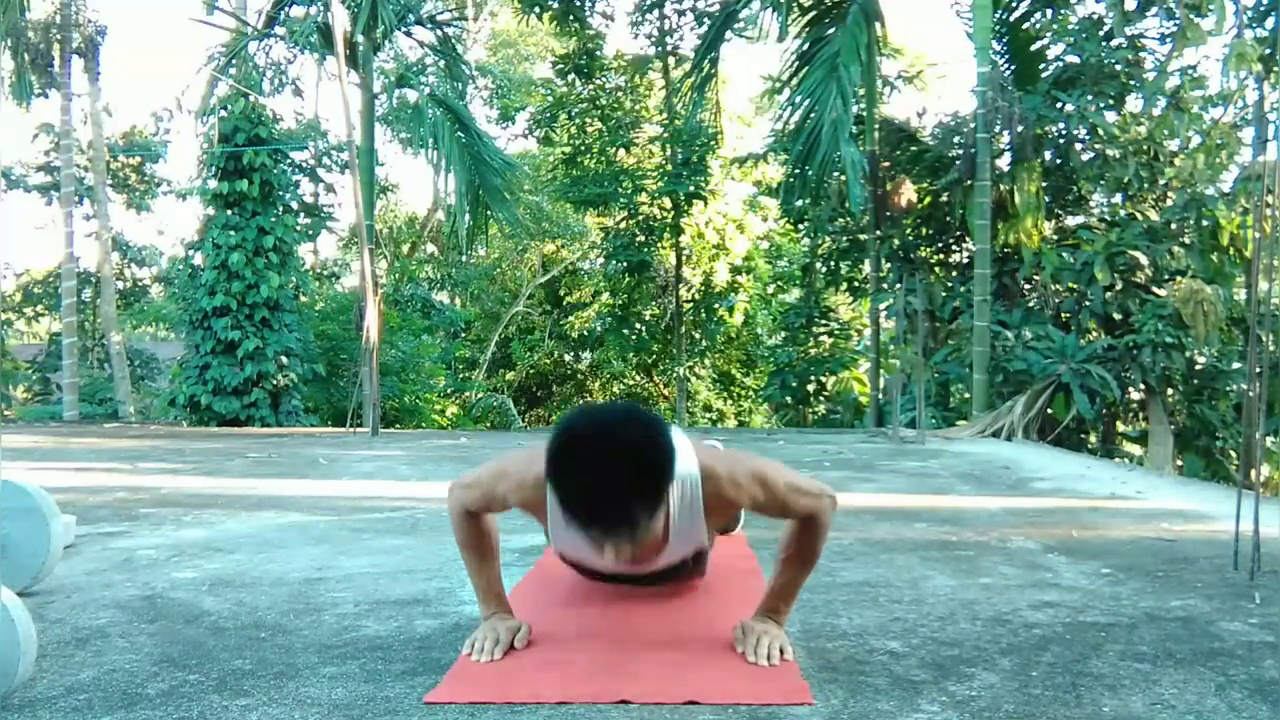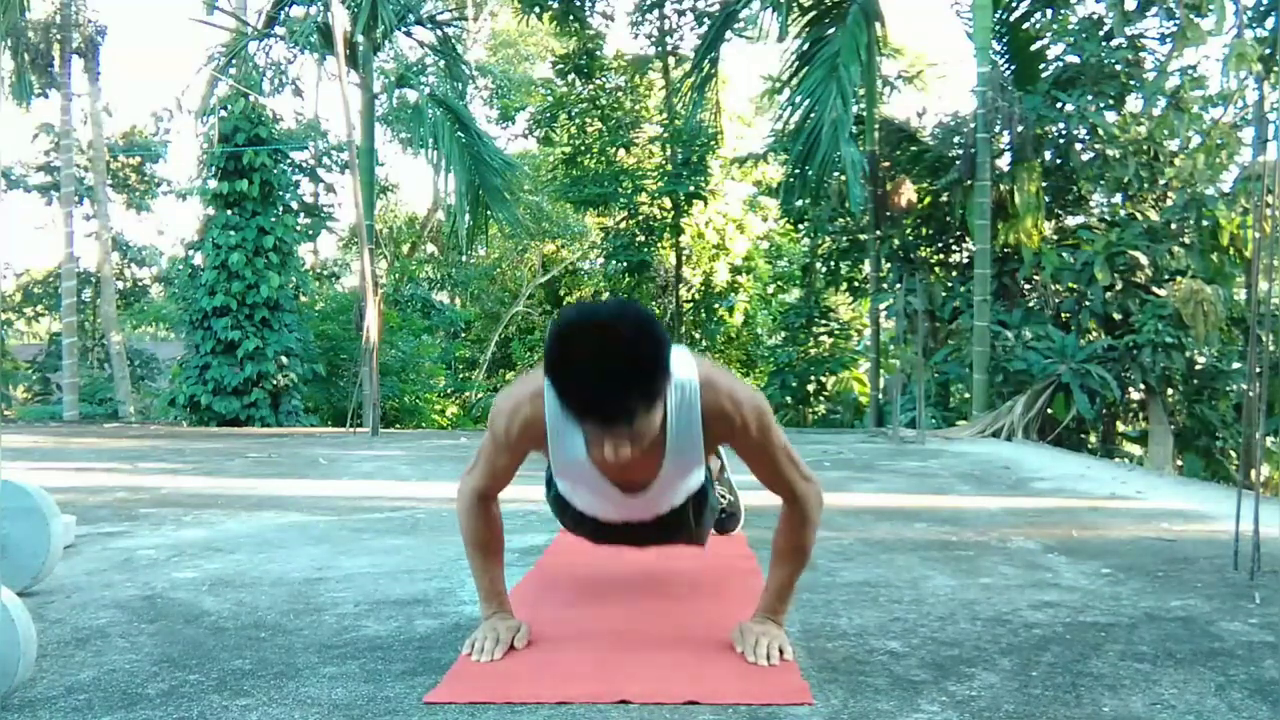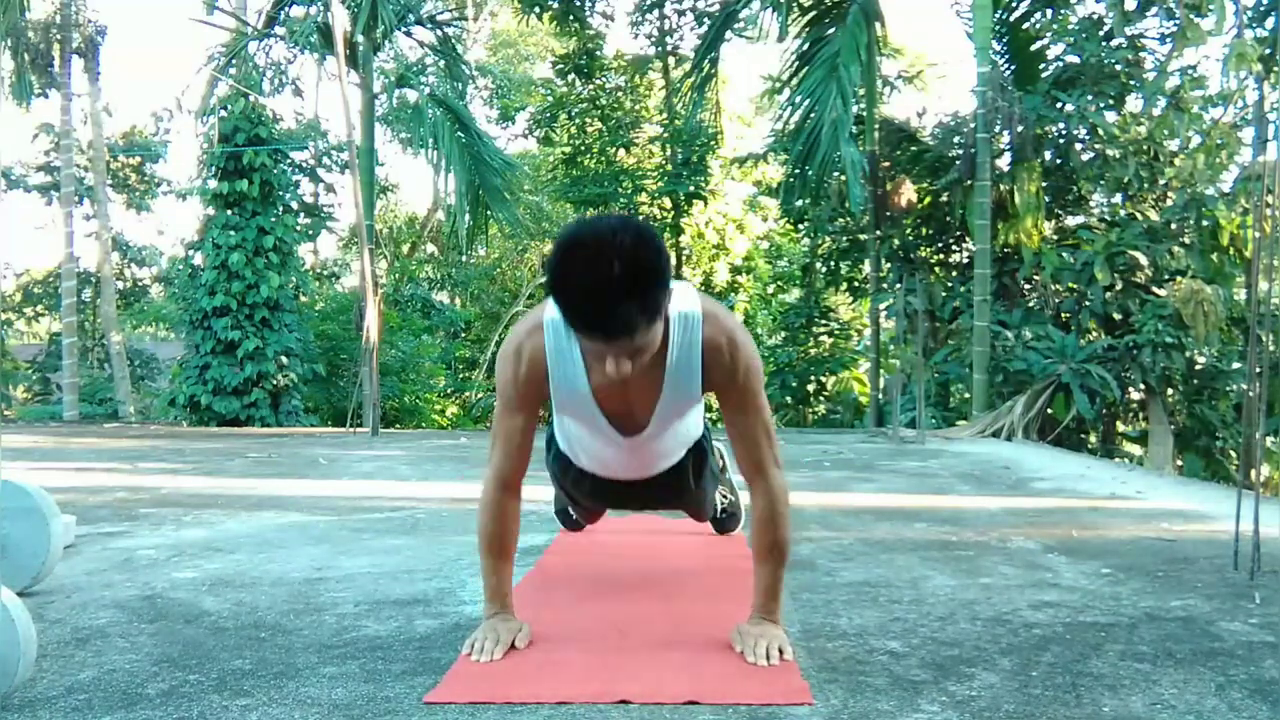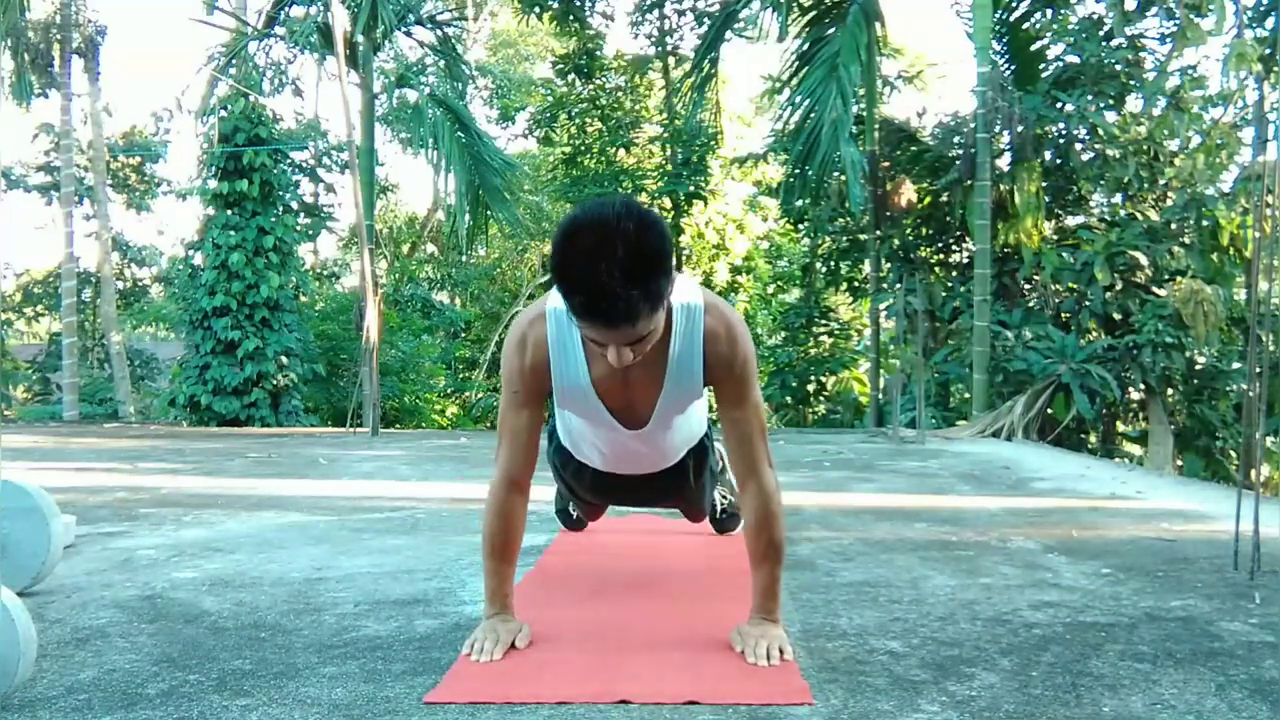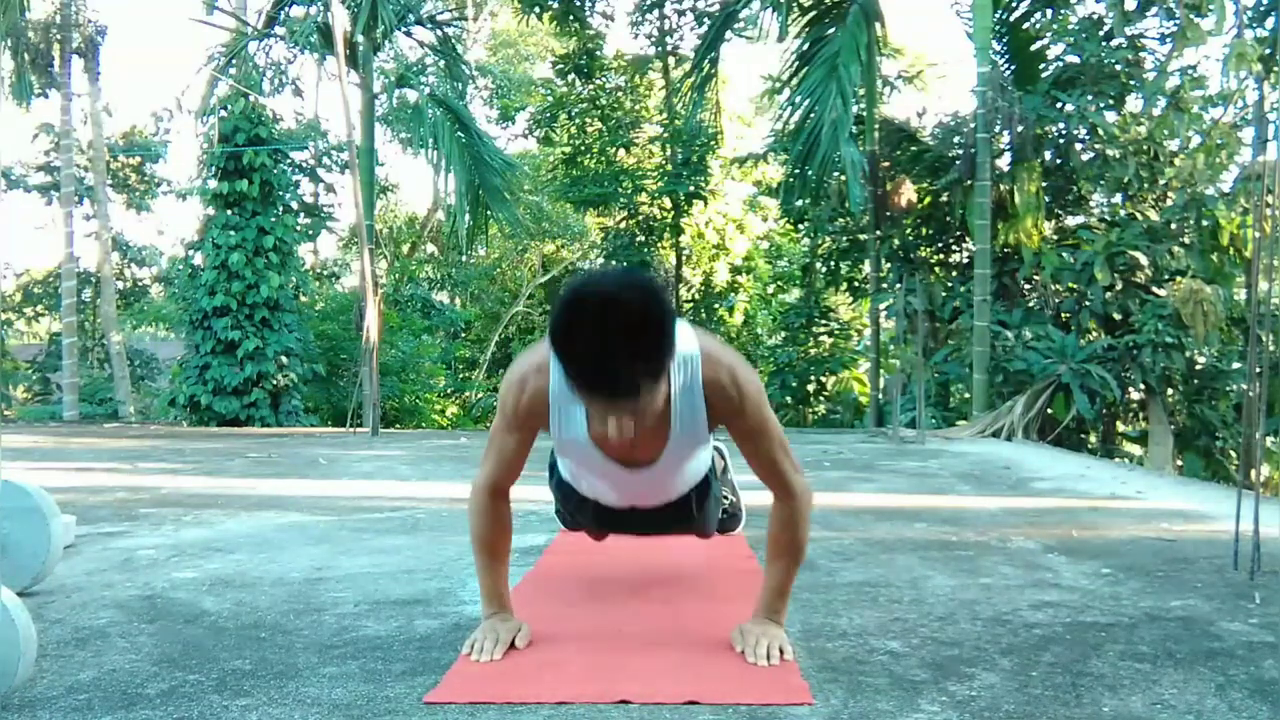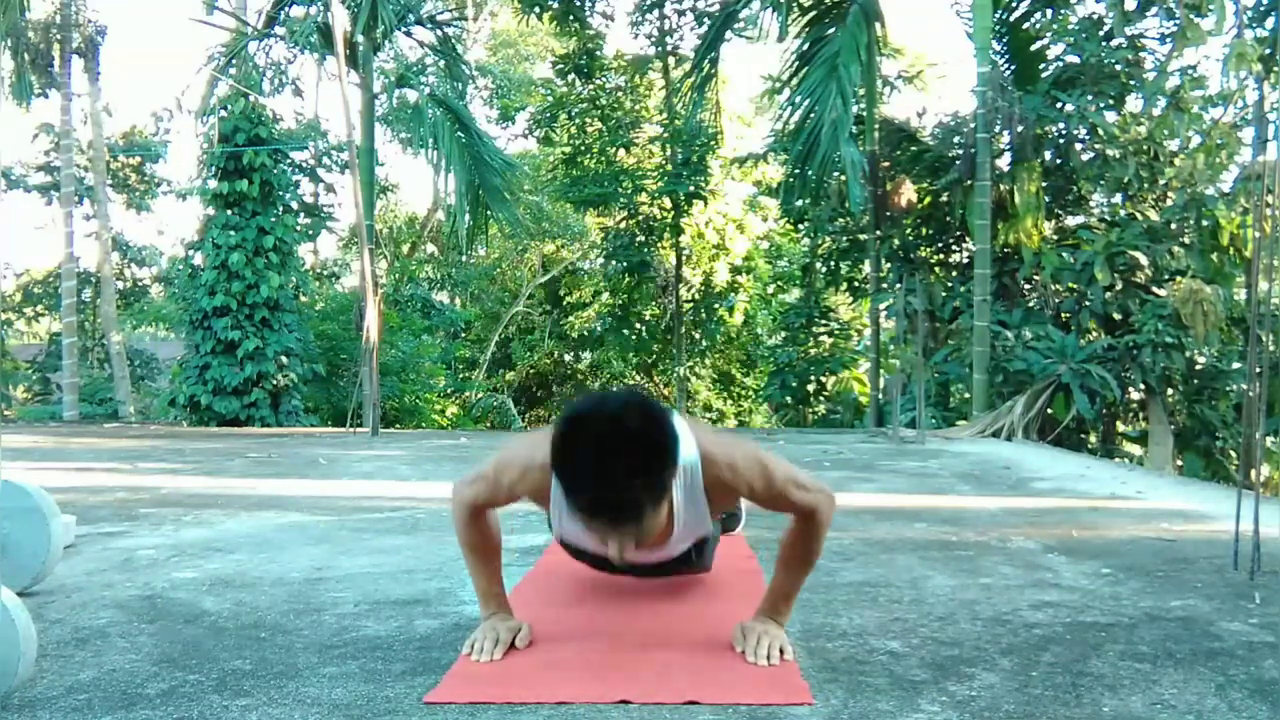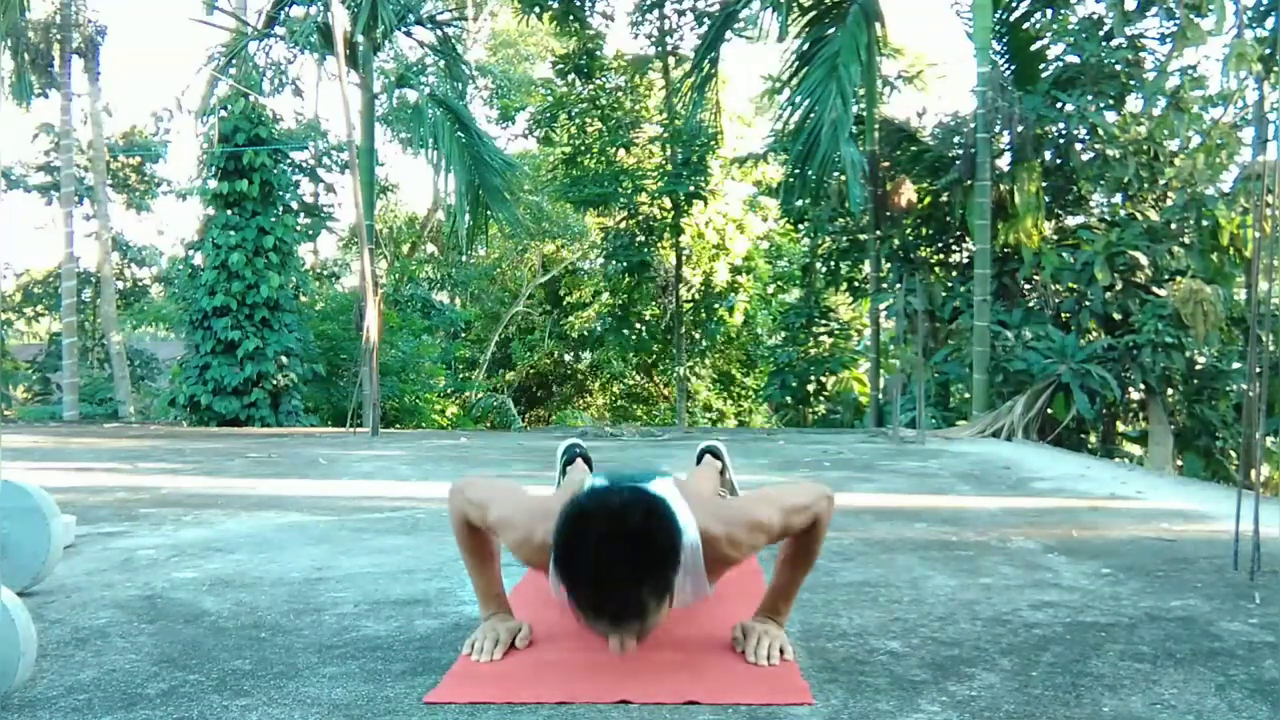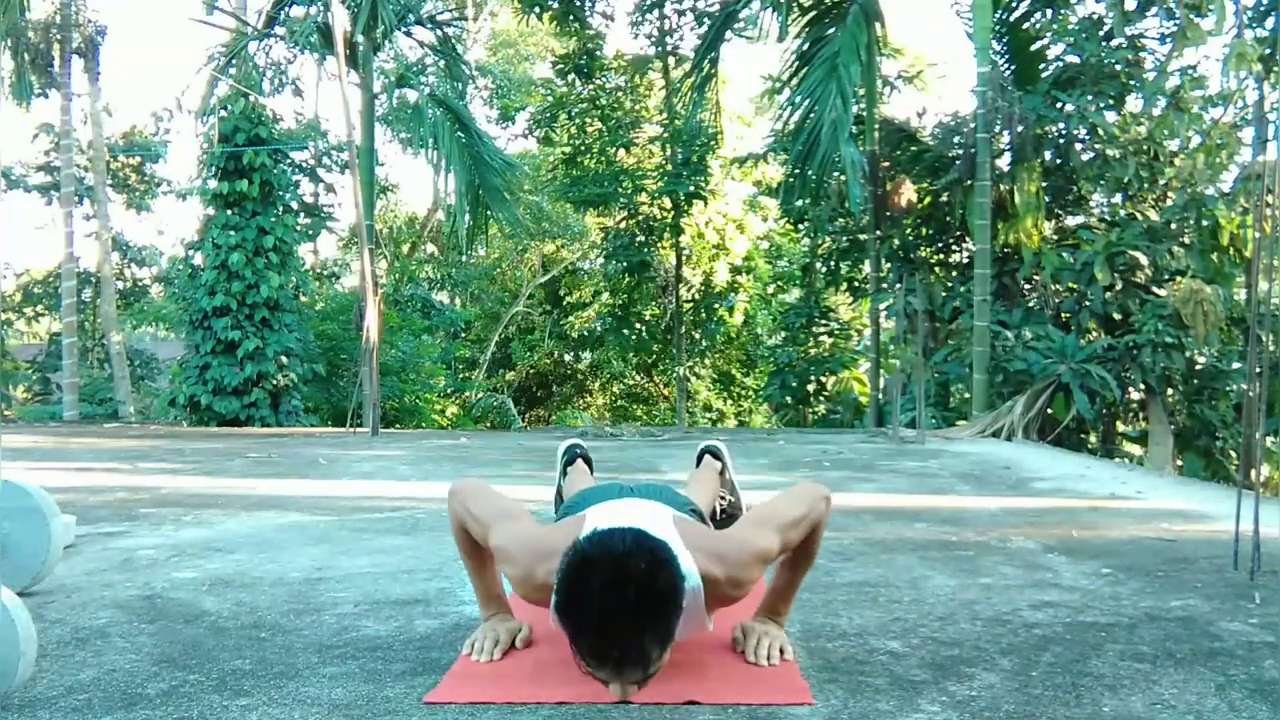
dt=0.2s
person 1, frame 1
left shoulder: (717, 478)
right shoulder: (533, 479)
left elbow: (821, 503)
right elbow: (462, 500)
left wrist: (771, 617)
right wrist: (494, 613)
person 1, frame 2
left shoulder: (718, 399)
right shoulder: (528, 406)
left elbow: (801, 496)
right elbow: (476, 494)
left wrist: (770, 617)
right wrist: (495, 612)
left hip: (680, 506)
right hip: (583, 510)
left knee: (700, 528)
person 1, frame 3
left shoulder: (718, 338)
right shoulder: (530, 346)
left elbow: (765, 478)
right elbow: (504, 482)
left wrist: (766, 616)
right wrist: (496, 612)
left hip: (679, 462)
right hip: (582, 467)
left knee: (707, 511)
right knee: (578, 517)
left ankle: (715, 470)
right ankle: (573, 503)
person 1, frame 4
left shoulder: (718, 329)
right shoulder: (533, 336)
left elbow: (755, 477)
right elbow: (512, 481)
left wrist: (764, 618)
right wrist: (497, 613)
left hip: (681, 459)
right hip: (582, 460)
left knee: (703, 510)
right knee: (580, 514)
left ankle: (717, 487)
right ankle: (572, 498)
person 1, frame 5
left shoulder: (720, 376)
right shoulder: (533, 380)
left elbow: (790, 489)
right elbow: (491, 489)
left wrist: (769, 618)
right wrist: (496, 614)
left hip: (684, 493)
right hip: (586, 495)
left knee: (706, 527)
right knee: (584, 525)
person 1, frame 6
left shoulder: (719, 464)
right shoulder: (535, 466)
left elbow: (818, 505)
right elbow: (467, 500)
left wrist: (770, 618)
right wrist: (494, 613)
person 1, frame 7
left shoulder: (723, 533)
right shoulder: (535, 534)
left elbow: (819, 502)
right elbow: (461, 498)
left wrist: (771, 618)
right wrist: (494, 614)
left ankle: (712, 464)
right ankle: (574, 462)
person 1, frame 8
left shoulder: (723, 570)
right shoulder: (536, 569)
left elbow: (816, 500)
right elbow: (461, 497)
left wrist: (771, 619)
right wrist: (494, 615)
left hip: (673, 511)
right hip: (590, 510)
left ankle: (711, 464)
right ankle: (575, 464)
